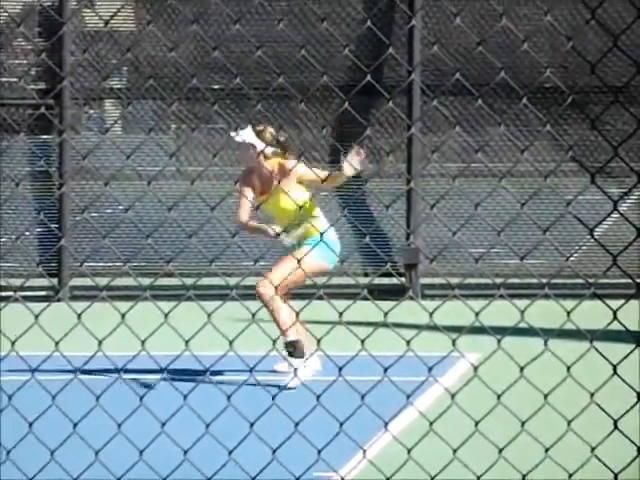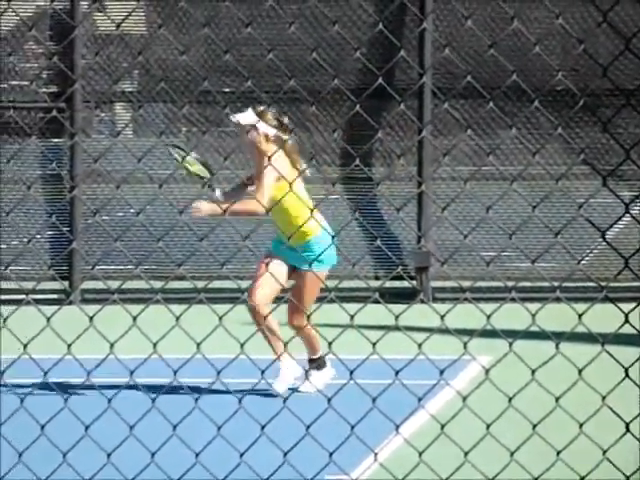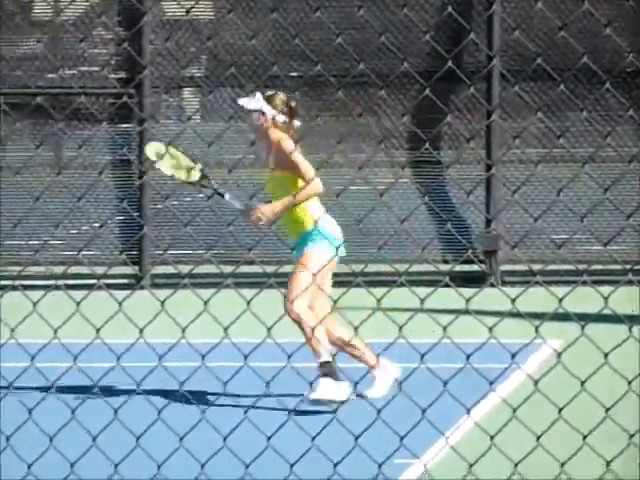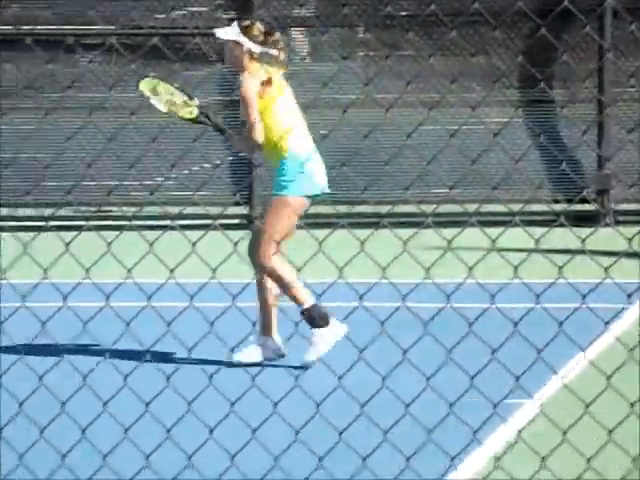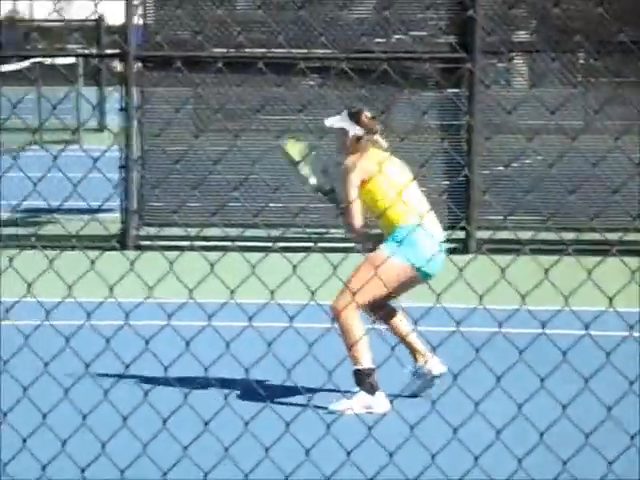
dt=0.4s
person 1, frame 1
left shoulder: (288, 169)
right shoulder: (248, 179)
left elbow: (329, 179)
right elbow: (242, 219)
left wrist: (345, 171)
right wrist: (269, 230)
left hip: (321, 244)
right hip: (300, 244)
left knee: (264, 289)
right knee: (275, 298)
left ankle: (302, 357)
right ankle: (302, 353)
person 1, frame 2
left shoulder: (273, 158)
right shoulder: (265, 154)
left elbow: (260, 206)
right elbow: (258, 189)
left wrist: (216, 209)
right wrist: (226, 196)
left hip: (313, 243)
right hip: (286, 241)
left knee: (297, 317)
right knee: (257, 302)
left ankle: (319, 366)
right ankle: (289, 366)
person 1, frame 3
left shoulder: (283, 145)
right shoulder: (268, 147)
left elbow: (315, 185)
left wrist: (276, 207)
right wrist: (261, 210)
left hip: (319, 234)
right hip: (307, 239)
left knee: (296, 303)
right knee: (320, 319)
left ankle: (331, 377)
right ankle: (381, 367)
person 1, frame 4
left shoulder: (249, 79)
right shoulder: (268, 75)
left elbow: (256, 138)
left wrist: (240, 142)
right wrist: (256, 141)
left hip: (296, 170)
right hip: (299, 169)
left knee: (266, 256)
right knee: (259, 251)
left ankle: (322, 322)
right ankle: (269, 342)
person 1, frame 5
right shoulder: (385, 157)
left elbow: (354, 223)
left wrist: (357, 227)
left hip: (410, 239)
right hip: (431, 242)
right knee: (376, 304)
